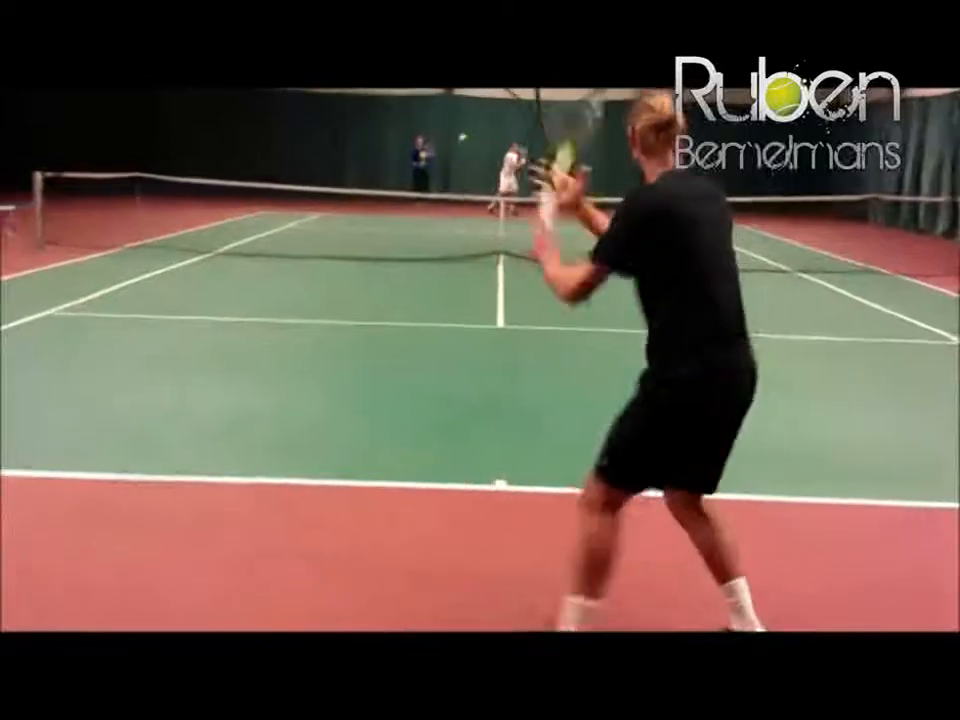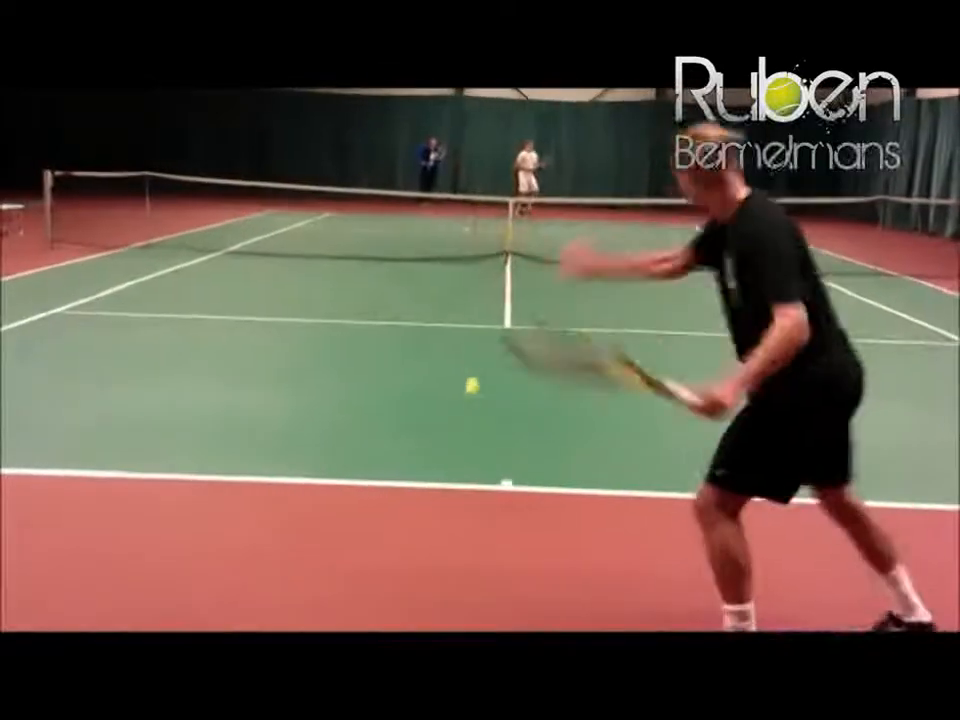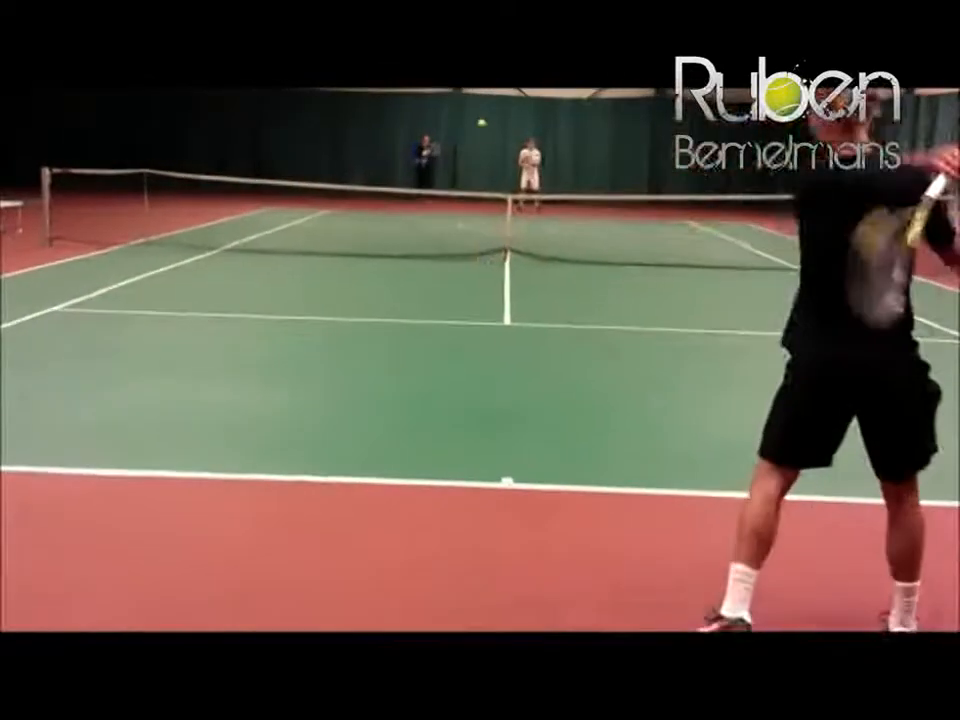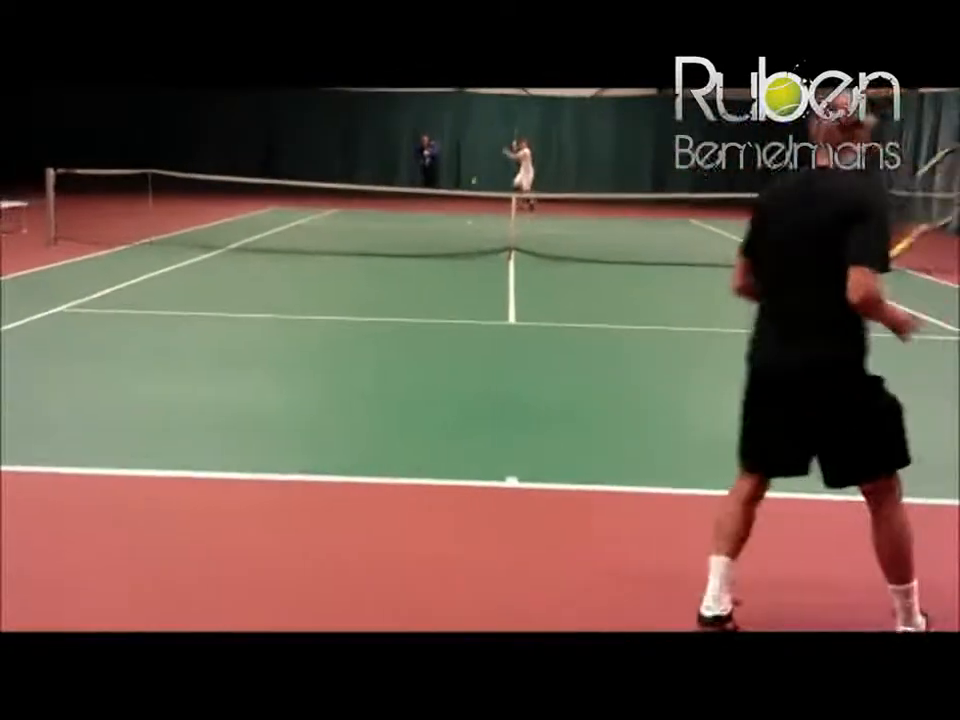
dt=0.5s
person 1, frame 1
left shoulder: (648, 201)
right shoulder: (708, 195)
left elbow: (574, 287)
left wrist: (545, 251)
right wrist: (579, 207)
left hip: (684, 378)
right hip: (733, 375)
left knee: (600, 499)
right knee: (687, 500)
left ankle: (572, 629)
right ankle: (746, 624)
person 1, frame 2
left shoulder: (760, 232)
right shoulder: (731, 224)
left elbow: (793, 325)
right elbow: (676, 261)
left wrist: (738, 383)
right wrist: (604, 265)
left hip: (799, 388)
right hip: (832, 377)
left knee: (715, 507)
right knee: (834, 496)
left ankle: (740, 628)
right ankle: (911, 611)
person 1, frame 3
left shoulder: (813, 181)
right shoulder: (910, 185)
left hip: (819, 357)
right hip: (891, 360)
left knee: (770, 479)
right knee: (902, 493)
left ankle: (735, 612)
right ankle: (903, 621)
person 1, frame 4
left shoulder: (774, 195)
right shoulder: (865, 197)
left elbow: (743, 281)
right elbow: (861, 294)
right wrist: (894, 318)
left hip: (770, 364)
right hip: (834, 368)
left knee: (749, 482)
right knee: (884, 493)
left ankle: (714, 605)
right ankle: (910, 623)
